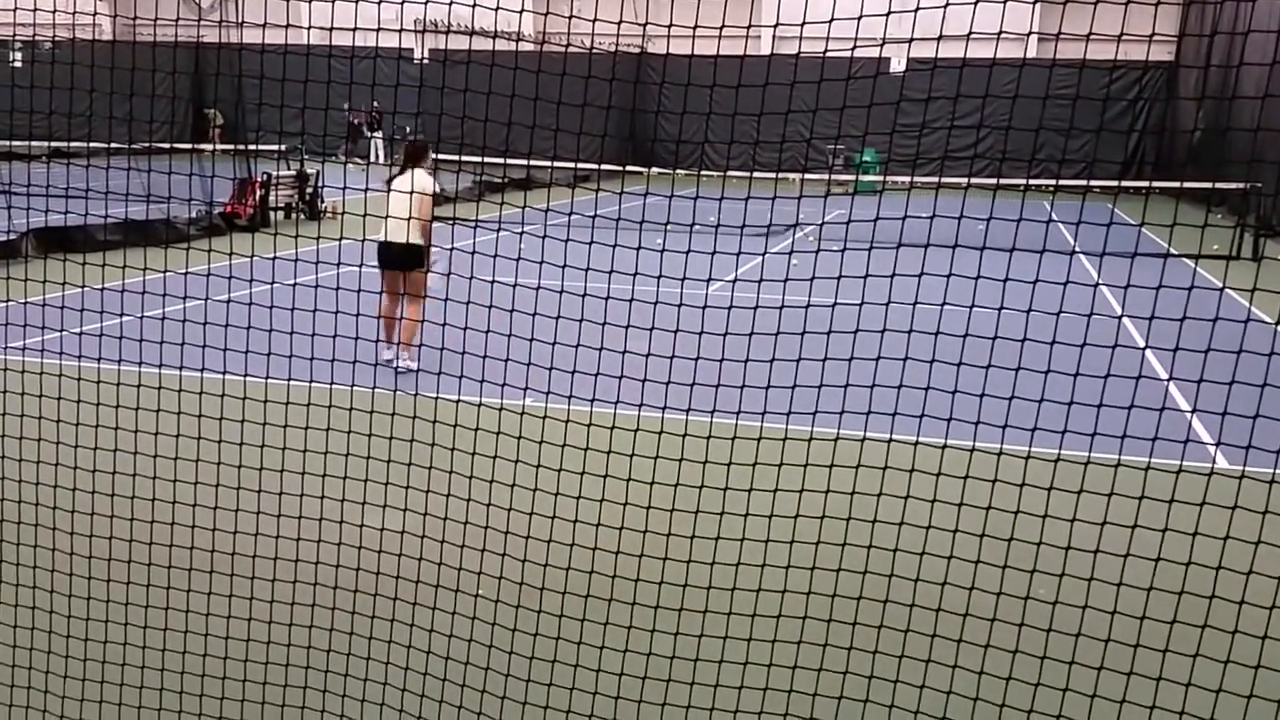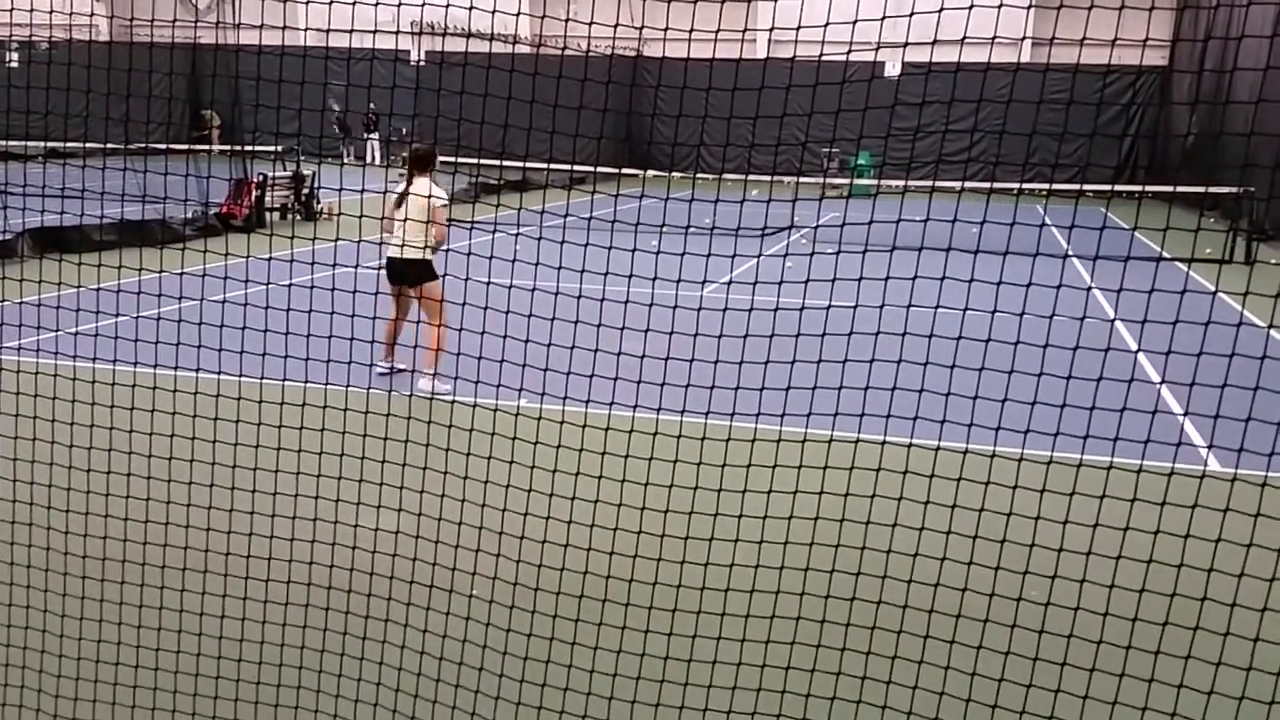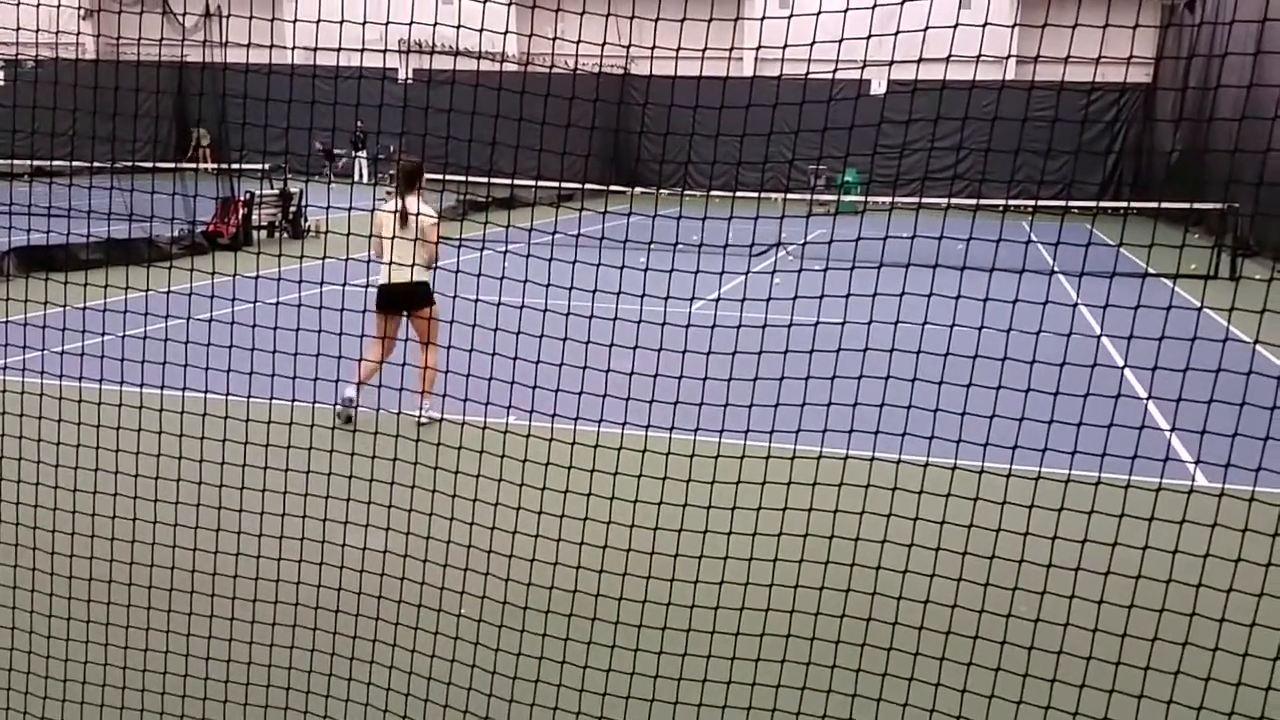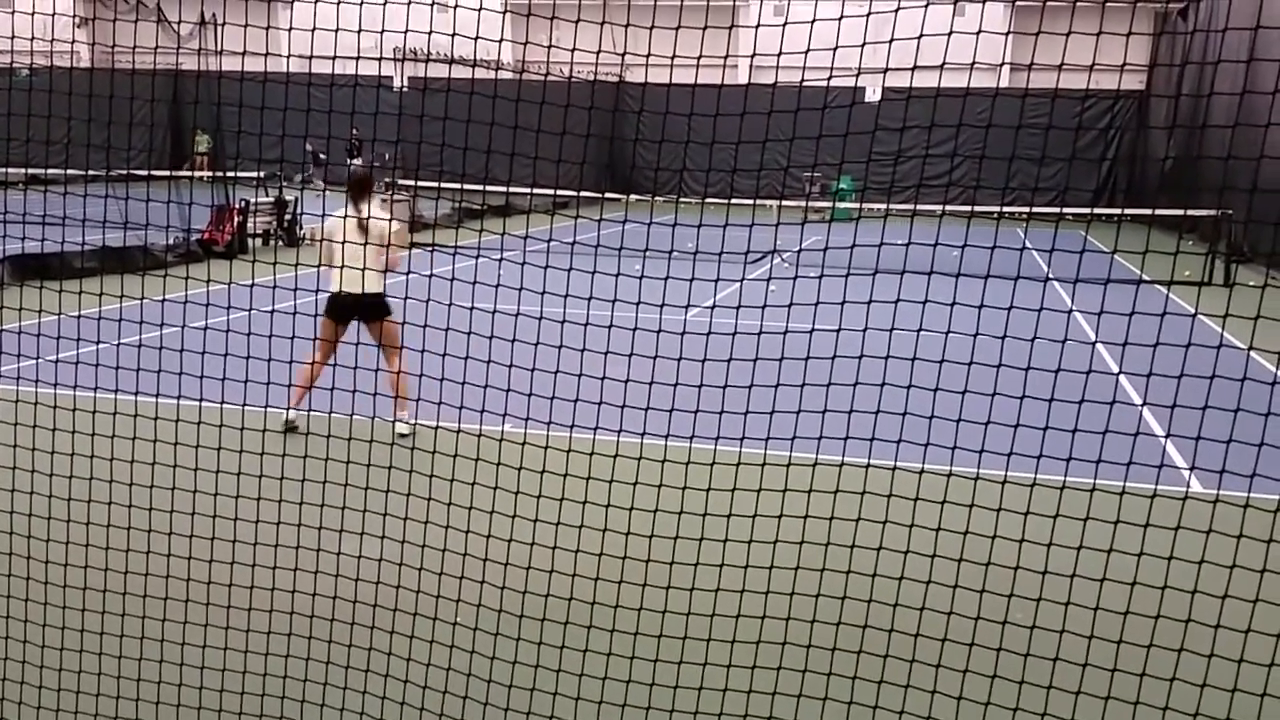
dt=0.4s
person 1, frame 1
left shoulder: (396, 179)
right shoulder: (427, 181)
left elbow: (394, 215)
right elbow: (425, 221)
right wrist: (427, 246)
left hip: (386, 245)
right hip: (409, 246)
left knee: (390, 298)
right knee: (414, 302)
left ankle: (389, 348)
right ankle: (404, 356)
person 1, frame 2
left shoulder: (400, 190)
right shoulder: (435, 193)
left elbow: (386, 227)
right elbow: (440, 235)
right wrist: (432, 246)
left hip: (393, 260)
right hip: (417, 263)
left knee: (400, 308)
right knee: (437, 319)
left ankle: (387, 361)
right ankle: (429, 377)
person 1, frame 3
left shoulder: (381, 210)
right shoulder: (426, 213)
left elbow: (376, 252)
right elbow: (432, 256)
left hip: (387, 286)
right hip: (415, 286)
left knee: (379, 349)
right knee: (429, 347)
left ankle: (353, 390)
right ankle: (424, 406)
person 1, frame 4
left shoulder: (334, 220)
right shoulder: (386, 220)
left elbow: (326, 261)
right elbow: (392, 262)
left hip: (340, 296)
right hip: (371, 297)
left knee: (319, 357)
right knee: (395, 356)
left ankle: (292, 411)
right ankle: (402, 419)
